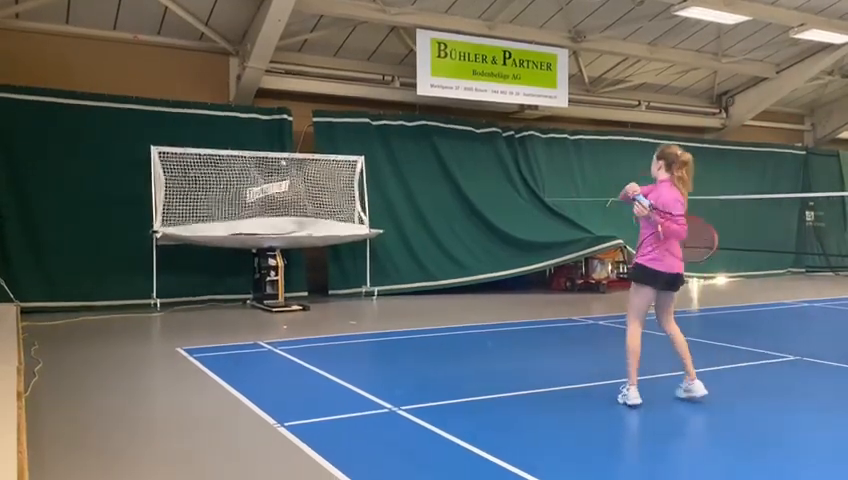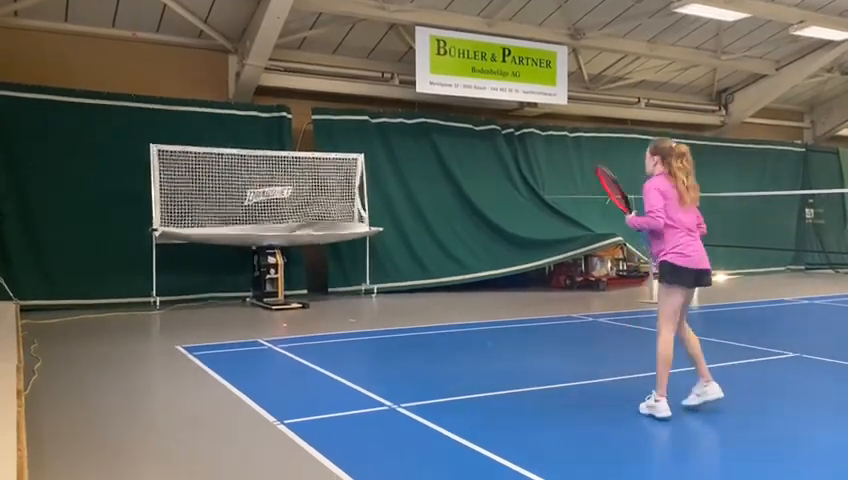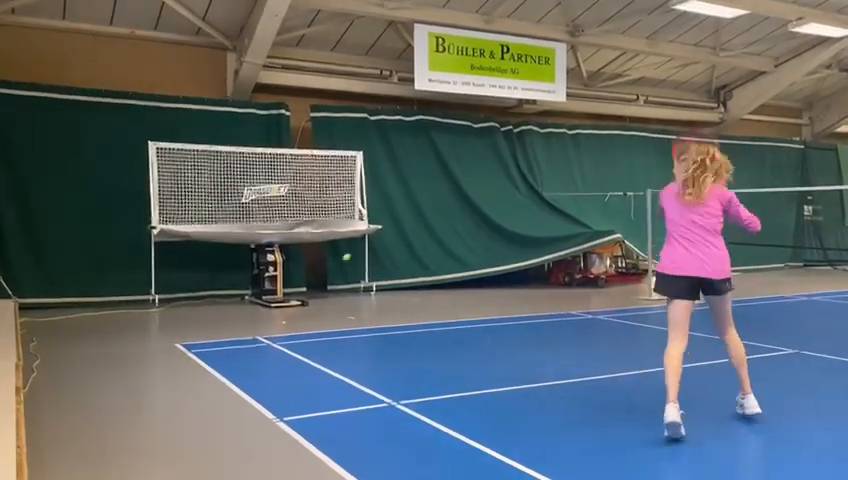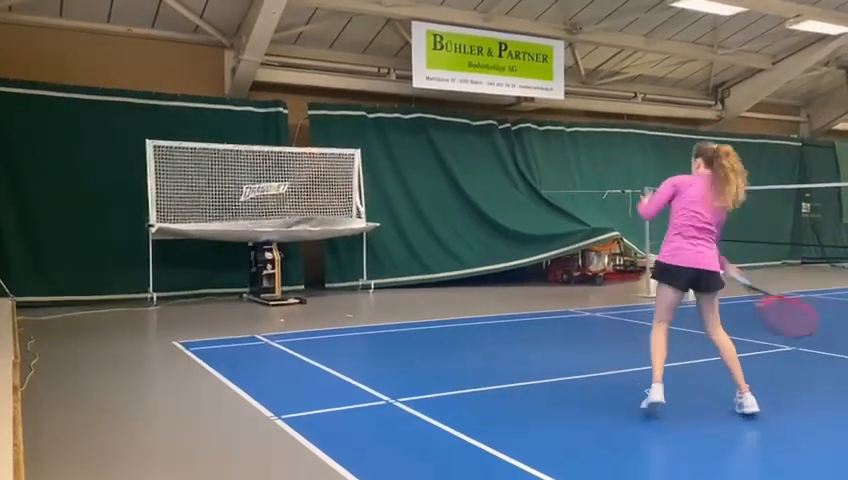
dt=0.5s
person 1, frame 1
left shoulder: (670, 194)
right shoulder: (658, 189)
left elbow: (680, 232)
right elbow: (630, 197)
left wrist: (651, 216)
right wrist: (633, 191)
left hip: (654, 265)
right hip: (668, 268)
left knee: (634, 323)
right knee: (668, 323)
left ankle: (631, 389)
right ankle: (692, 381)
person 1, frame 2
left shoulder: (655, 184)
right shoulder: (681, 188)
left elbow: (656, 219)
right elbow: (700, 227)
left wrist: (632, 220)
left hip: (677, 261)
right hip: (695, 262)
left knee: (666, 328)
right knee: (679, 325)
left ankle: (659, 399)
right ankle: (706, 383)
person 1, frame 3
left shoulder: (669, 193)
right shoulder: (721, 192)
right elbow: (753, 226)
left hip: (678, 270)
right hip: (715, 269)
left knee: (677, 341)
right knee: (728, 332)
left ankle: (672, 407)
right ankle: (747, 397)
person 1, frame 4
left shoulder: (680, 181)
right shoulder: (724, 196)
left elbow: (649, 212)
left wrist: (644, 204)
right wrist: (725, 264)
left hip: (676, 262)
right hip: (707, 266)
left knee: (660, 325)
right knee: (716, 331)
left ankle: (656, 386)
right ankle: (745, 395)
